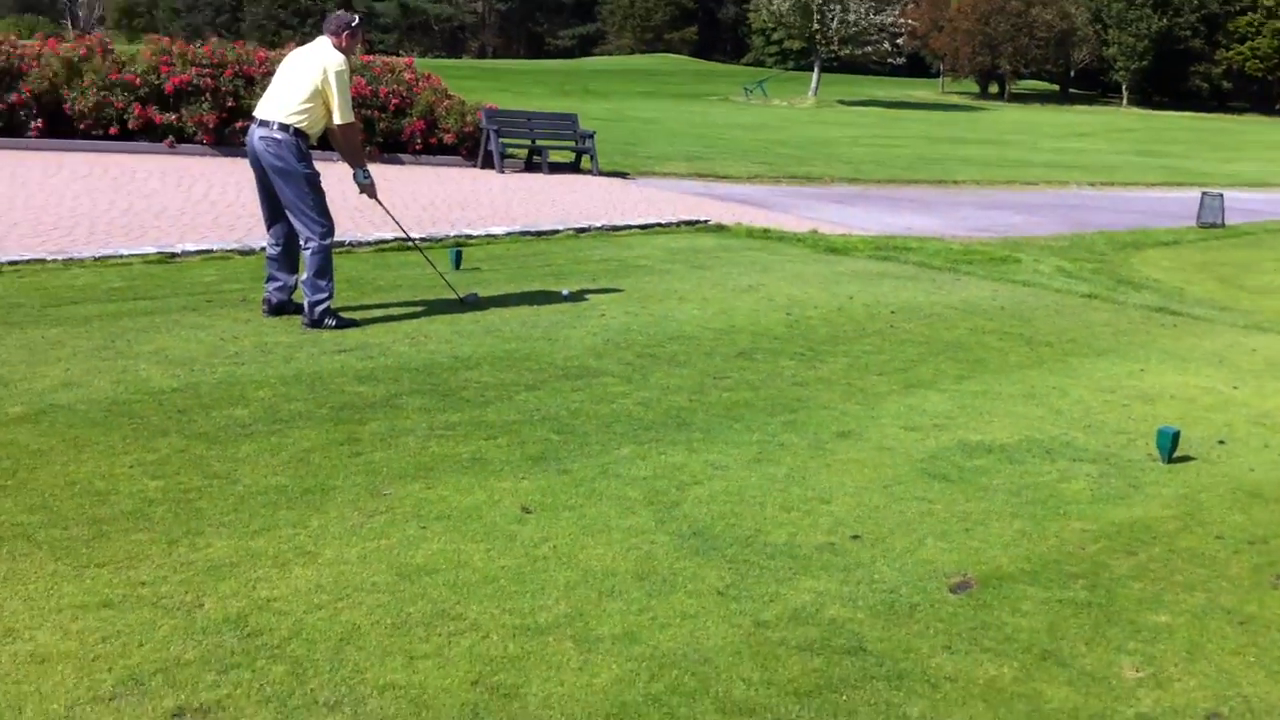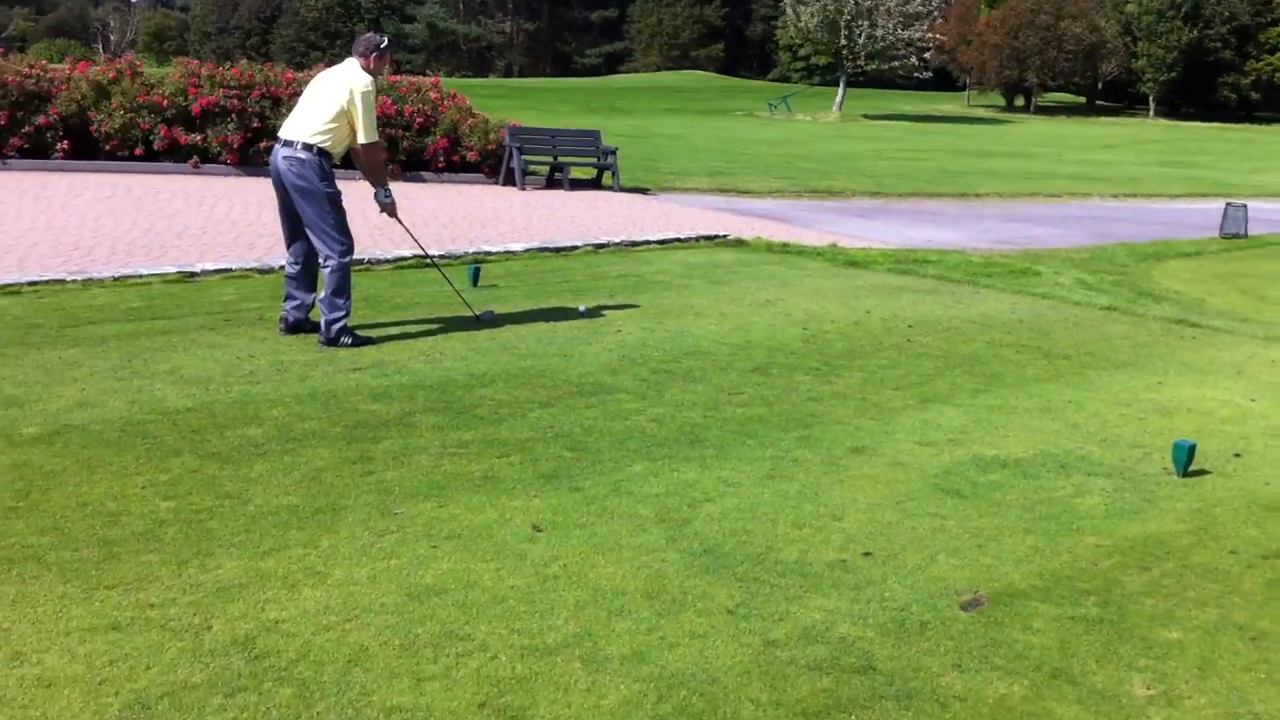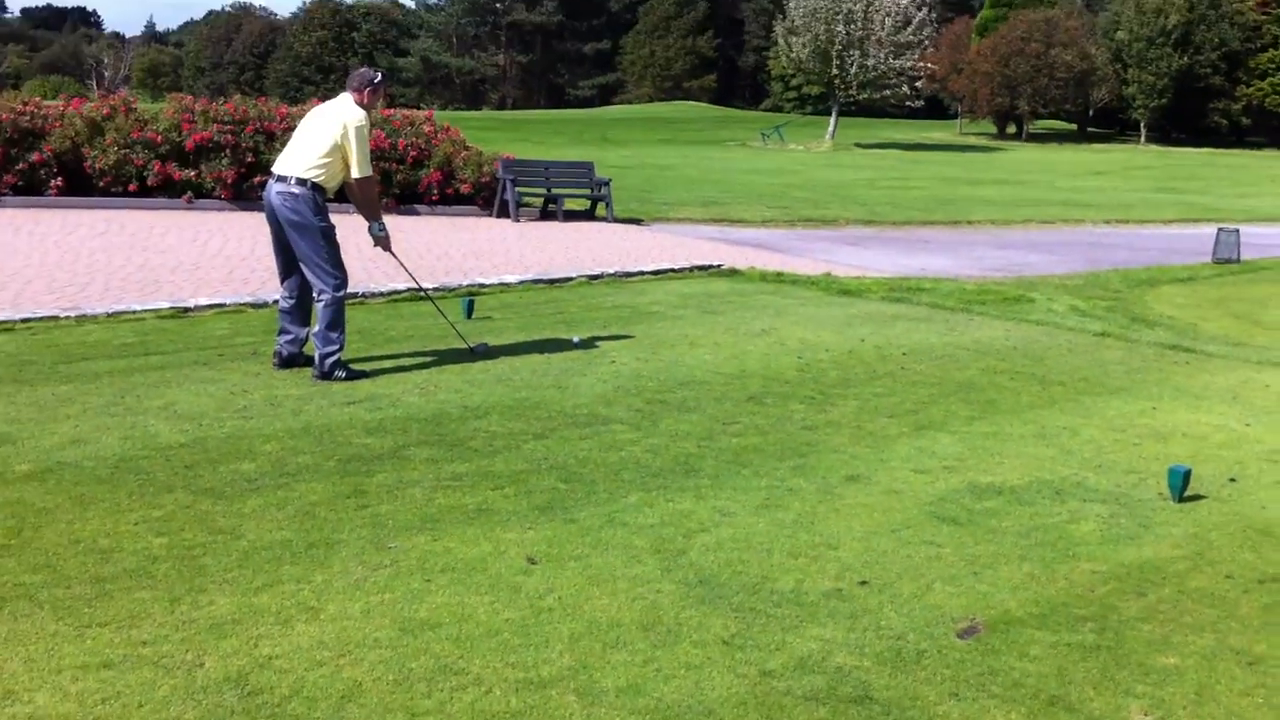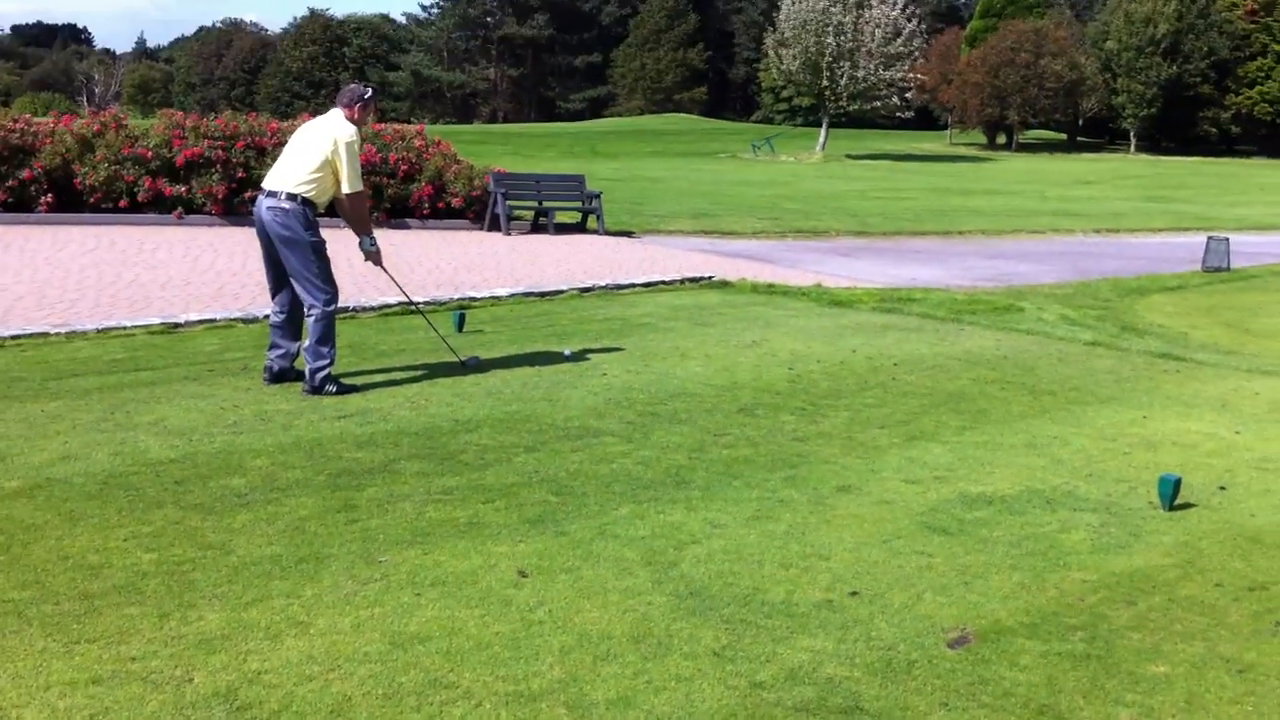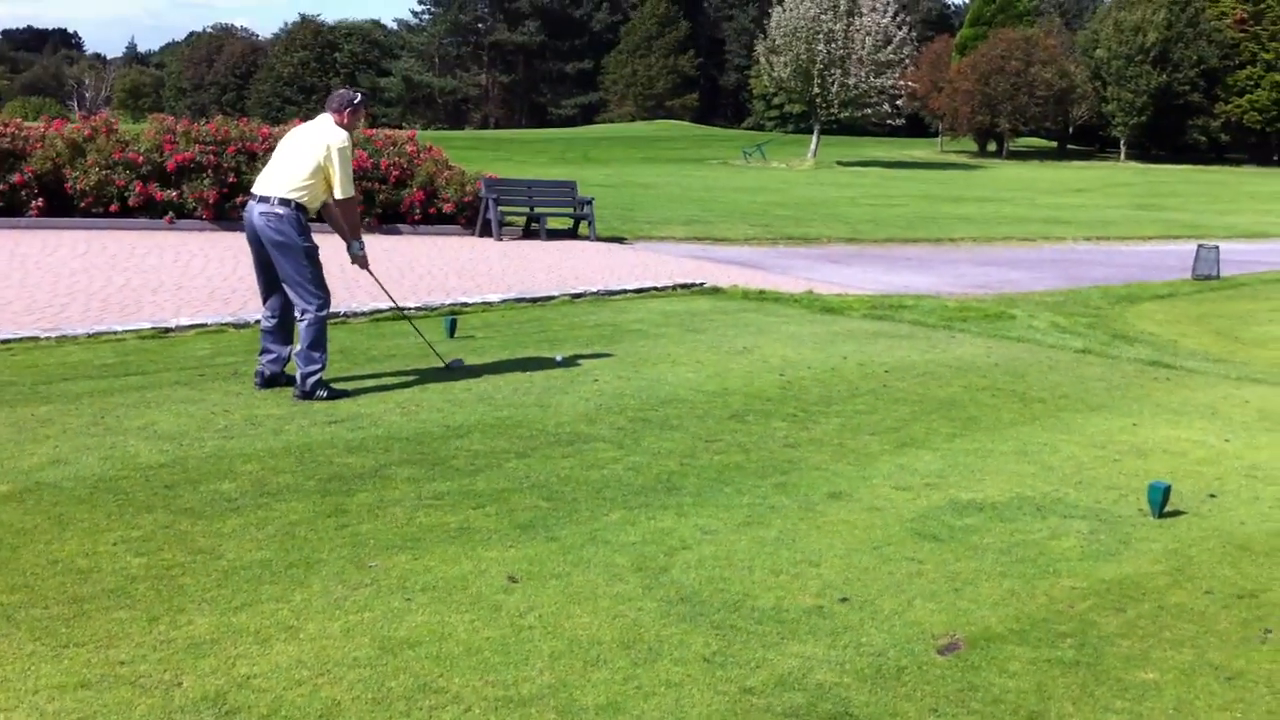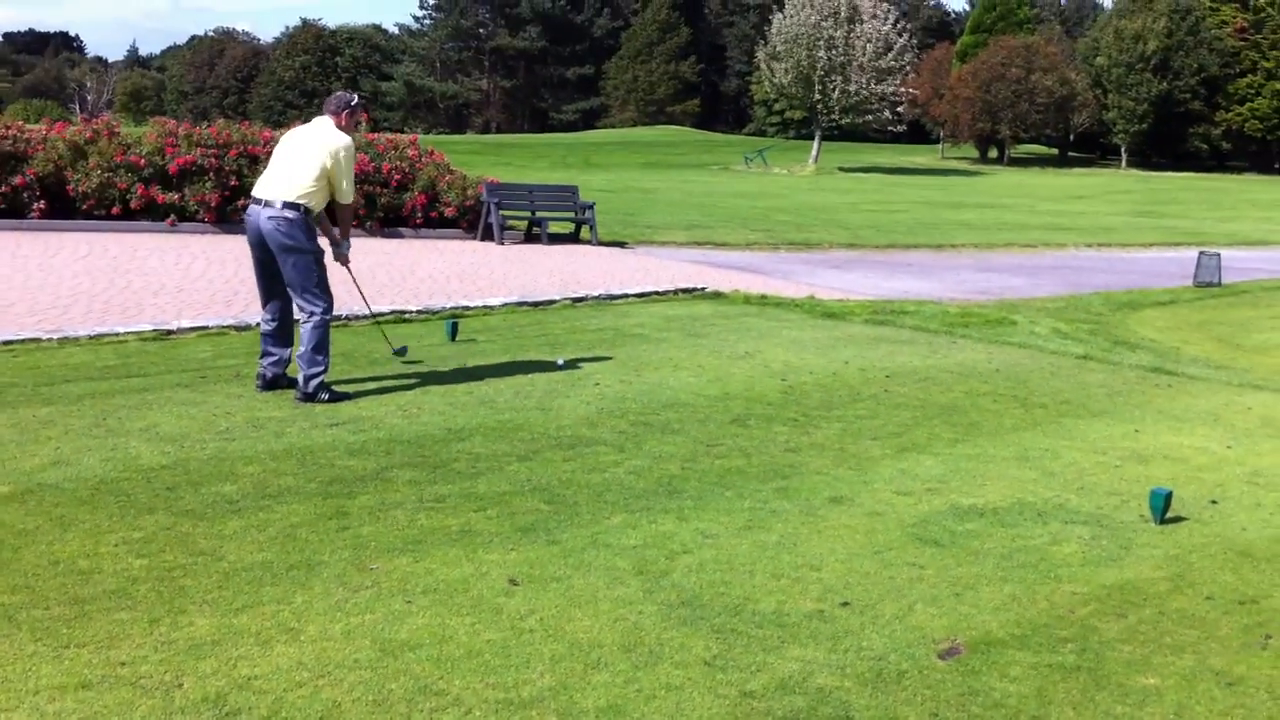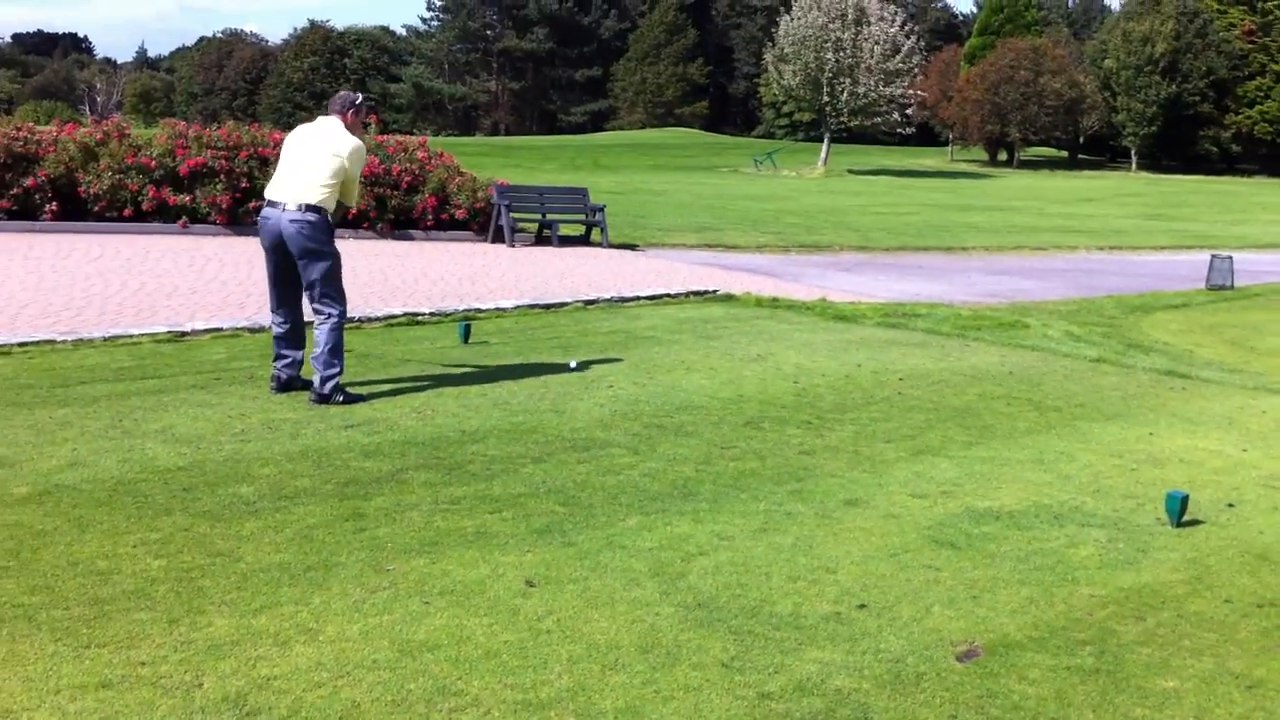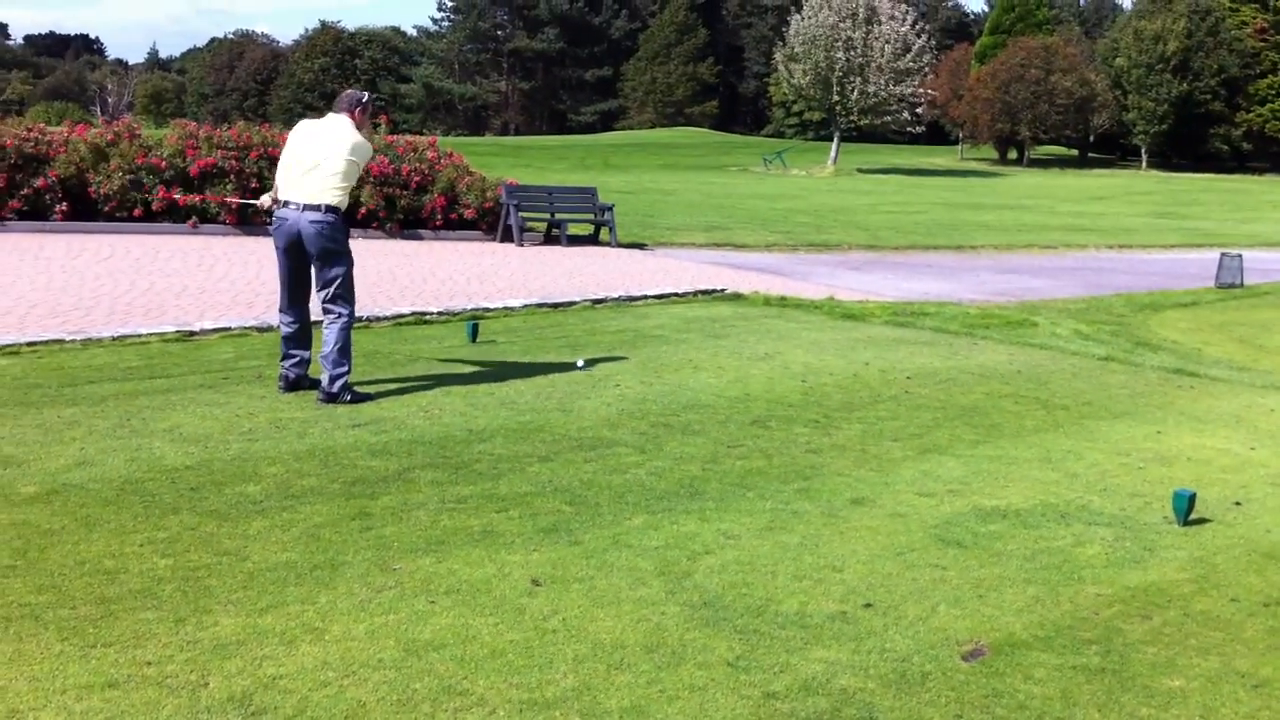
dt=0.1s
person 1, frame 1
left shoulder: (305, 52)
right shoulder: (335, 60)
left elbow: (330, 125)
right elbow: (345, 126)
left wrist: (354, 167)
right wrist: (362, 172)
left hip: (259, 135)
right hip: (283, 142)
left knee: (281, 225)
right knee: (317, 230)
left ankle: (276, 297)
right ankle: (317, 310)
person 1, frame 2
left shoulder: (333, 74)
right shoulder: (362, 81)
left elbow: (353, 144)
right elbow: (368, 146)
left wrist: (376, 185)
right wrist: (383, 191)
left hip: (282, 155)
right hip: (306, 162)
left knee: (301, 244)
right knee: (337, 248)
left ankle: (294, 316)
right ankle: (333, 329)
person 1, frame 3
left shoulder: (327, 109)
right shoulder: (355, 116)
left elbow: (348, 179)
right elbow: (363, 180)
left wrist: (370, 220)
right wrist: (377, 225)
left hip: (276, 190)
right hip: (299, 196)
left knee: (295, 279)
right knee: (331, 283)
left ankle: (288, 350)
right ankle: (328, 362)
person 1, frame 4
left shoulder: (317, 125)
right shoulder: (346, 132)
left elbow: (337, 194)
right elbow: (353, 195)
left wrist: (360, 234)
right wrist: (368, 239)
left hip: (265, 205)
right hip: (290, 211)
left knee: (286, 294)
right knee: (321, 297)
left ankle: (278, 365)
right ankle: (318, 377)
person 1, frame 5
left shoulder: (304, 129)
right shoulder: (338, 138)
left elbow: (324, 198)
right elbow: (344, 201)
left wrist: (347, 238)
right wrist: (356, 244)
left hip: (255, 209)
right hip: (282, 216)
left knee: (276, 299)
right knee: (312, 302)
left ankle: (270, 369)
right ankle: (309, 381)
person 1, frame 6
left shoulder: (298, 132)
right shoulder: (341, 141)
right elbow: (345, 203)
left wrist: (331, 236)
right wrist: (342, 242)
left hip: (256, 213)
right hip: (287, 219)
left knee: (276, 302)
right knee: (317, 305)
left ankle: (271, 372)
right ankle: (311, 384)
person 1, frame 7
left shoulder: (299, 132)
right shoulder: (354, 147)
right elbow: (349, 203)
right wrist: (329, 222)
left hip: (270, 216)
right hip: (309, 221)
left knee: (284, 304)
right knee: (329, 307)
left ankle: (284, 373)
right ankle: (326, 386)
person 1, frame 8
left shoulder: (304, 127)
right shoulder: (361, 146)
left elbow: (283, 175)
left wrist: (274, 198)
left hip: (285, 216)
right hip: (324, 221)
left knee: (292, 304)
right knee: (339, 307)
left ankle: (292, 373)
right ankle: (334, 385)
